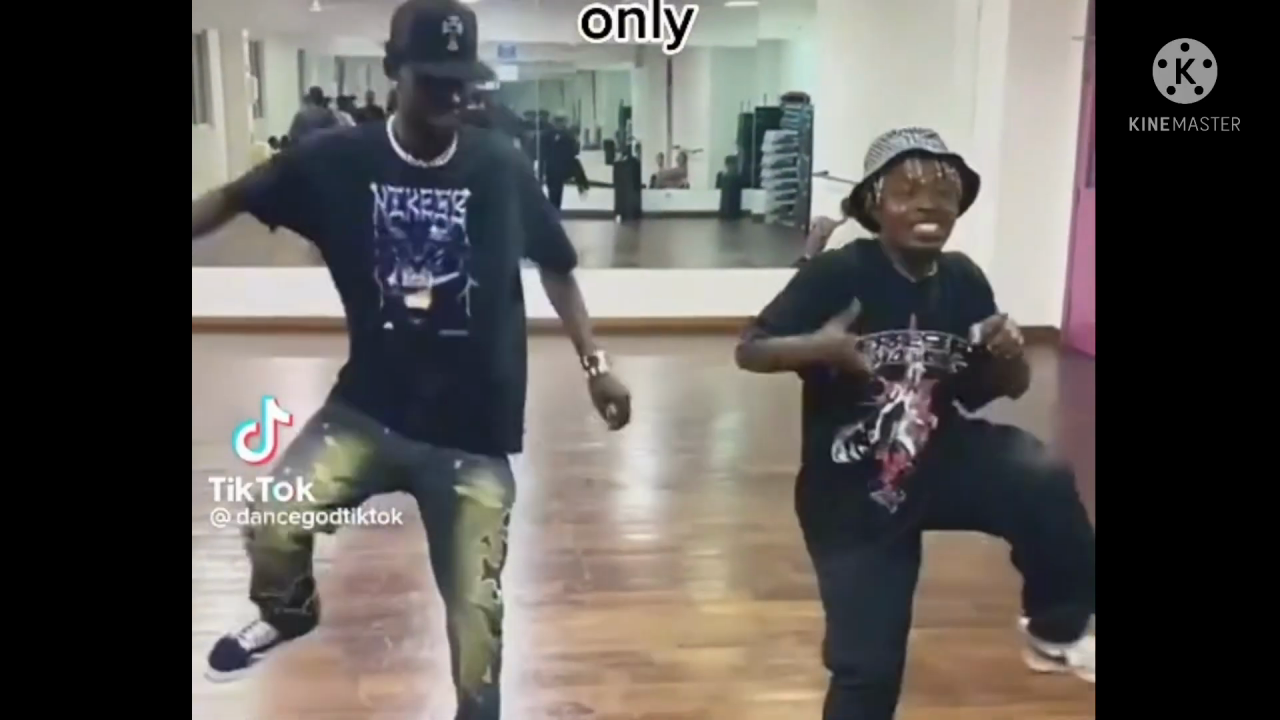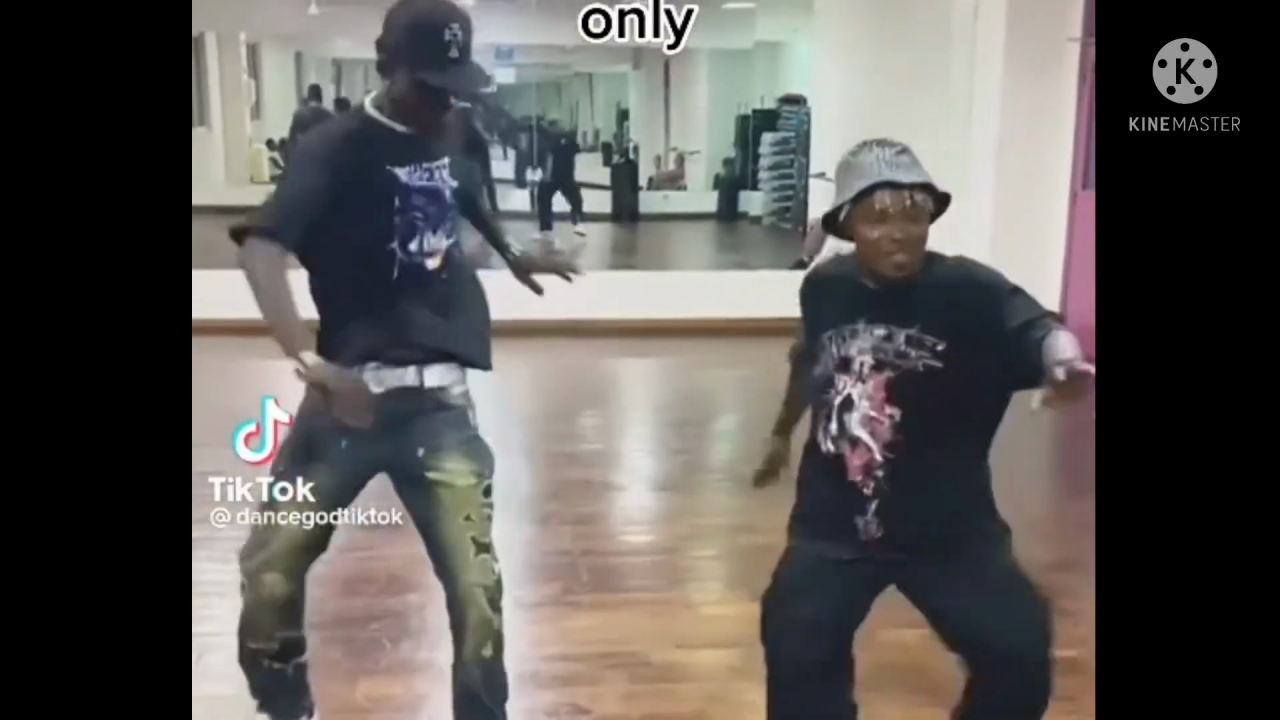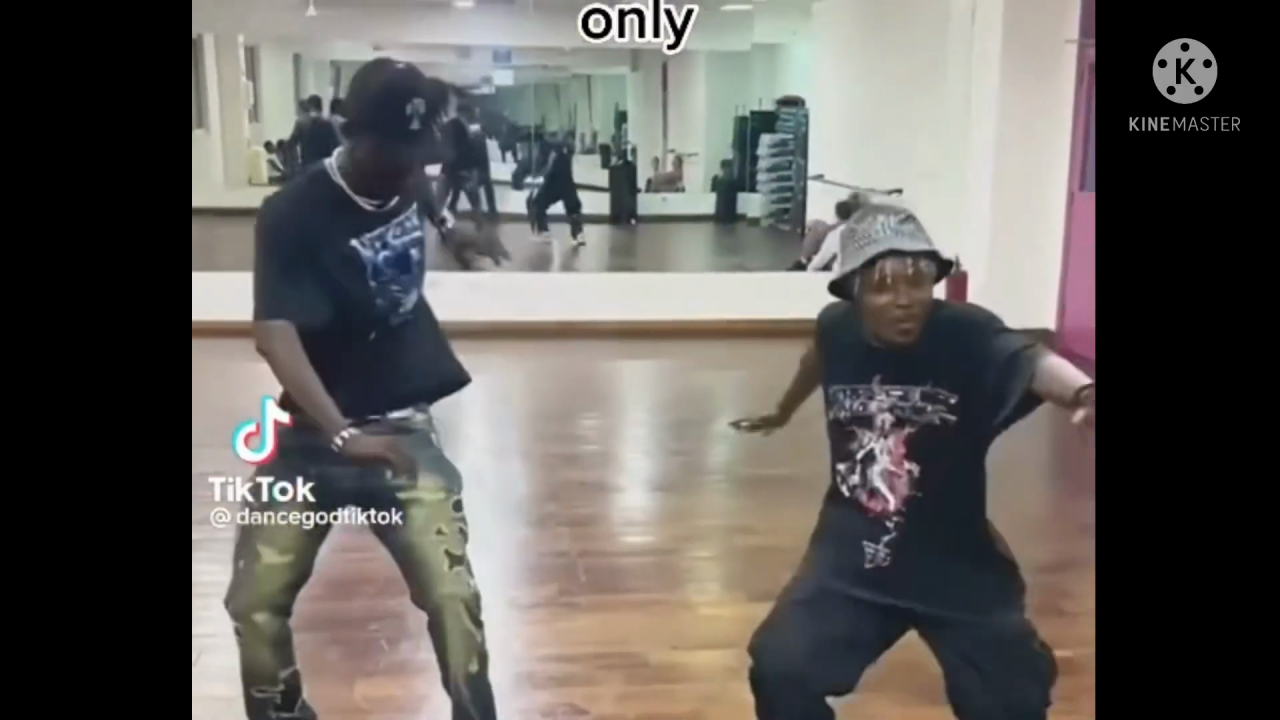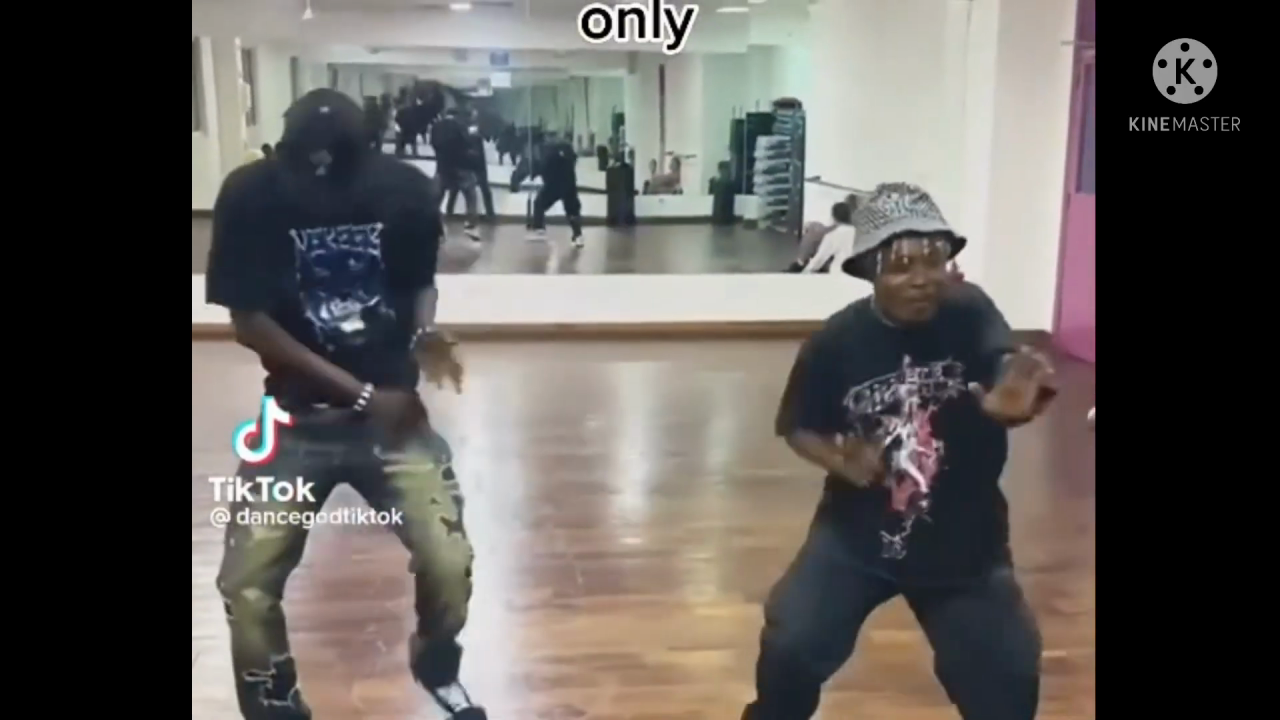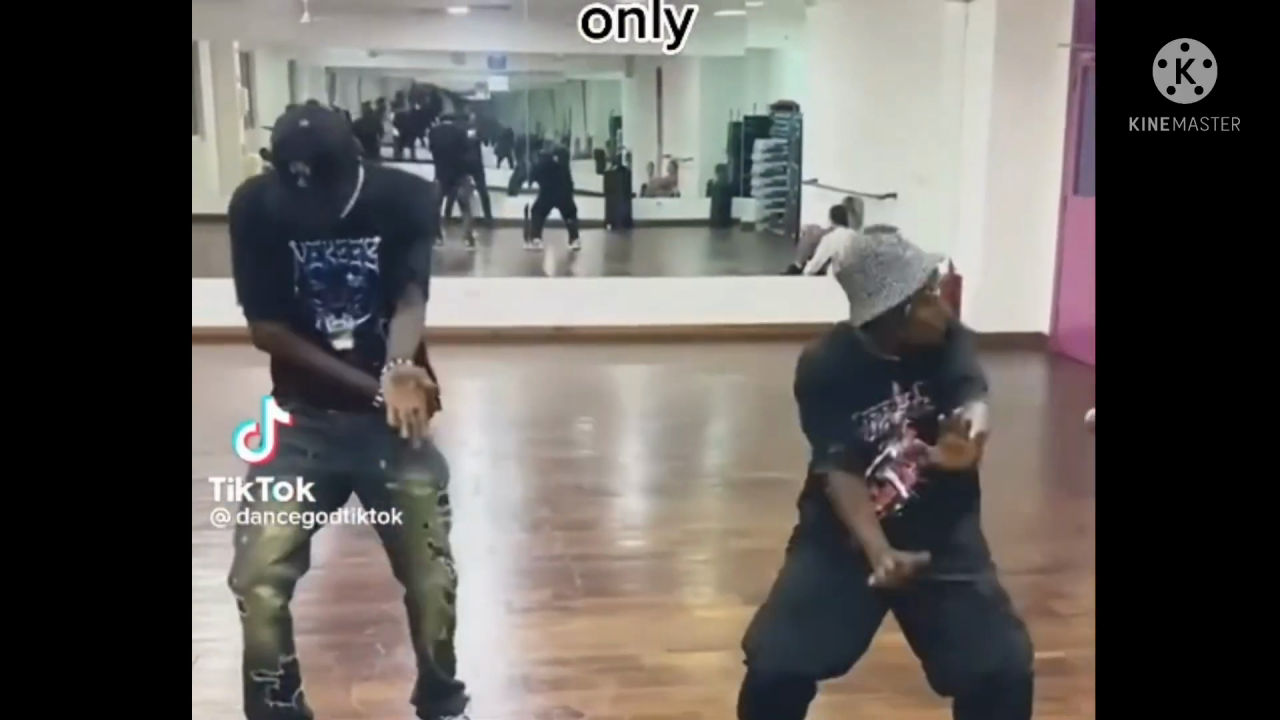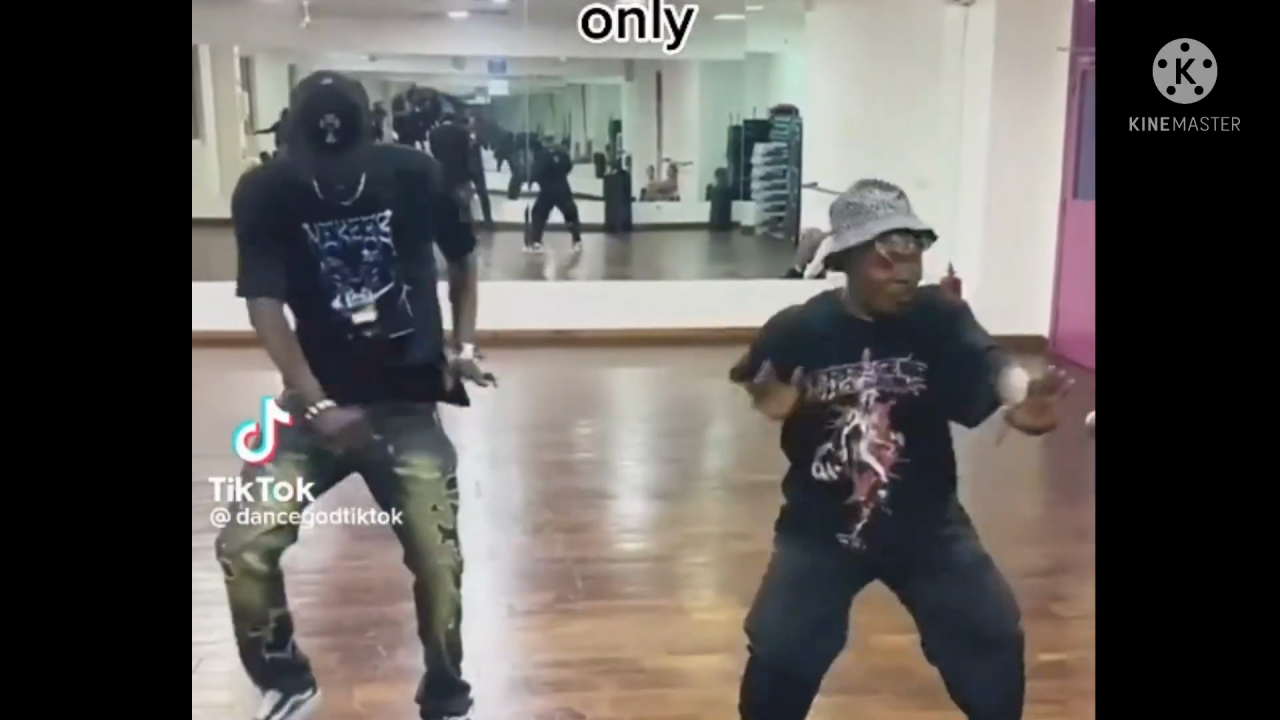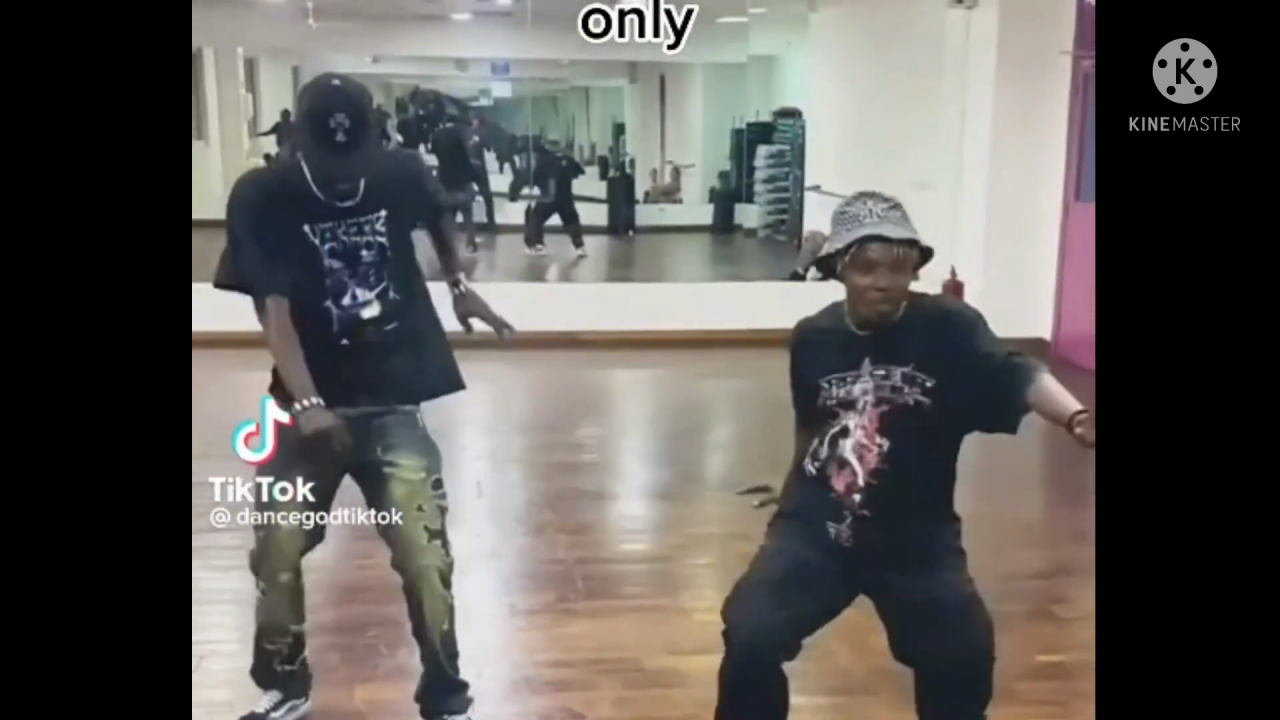
dt=0.2s
person 1, frame 1
left shoulder: (503, 164)
right shoulder: (336, 158)
left elbow: (556, 267)
right elbow: (235, 197)
left wrist: (594, 364)
left hip: (474, 428)
right hip: (370, 403)
left knee: (477, 611)
right knee: (275, 526)
right ankle: (286, 614)
person 1, frame 2
left shoulder: (443, 134)
right shoulder: (334, 151)
right elbow: (261, 248)
left wrist: (512, 257)
right wrist: (309, 361)
left hip: (437, 400)
right hip: (345, 399)
left knee: (475, 582)
right knee: (269, 571)
person 1, frame 3
left shoulder: (405, 175)
right shoulder: (295, 213)
right elbow: (275, 336)
right wrist: (342, 437)
left hip: (404, 425)
right hip: (309, 436)
left knee: (452, 597)
right knee: (257, 605)
person 1, frame 4
left shoulder: (405, 190)
right shoulder: (247, 197)
right elbow: (248, 321)
left wrist: (428, 332)
right wrist: (355, 391)
left hip: (390, 411)
right hip: (297, 415)
left knee: (446, 564)
right knee: (247, 582)
left ankle: (438, 668)
person 1, frame 5
left shoulder: (403, 199)
right shoulder: (254, 208)
left elbow: (412, 299)
right elbow: (267, 326)
left wrist: (400, 370)
right wrist: (370, 384)
left hip: (390, 420)
right hip: (306, 415)
left knee: (430, 581)
right knee: (259, 579)
person 1, frame 6
left shoulder: (412, 174)
right shoulder: (264, 195)
left elbow: (460, 252)
right elbow: (267, 311)
left wrist: (461, 343)
right wrist: (316, 408)
left hip: (406, 404)
right hip: (315, 404)
left knee: (436, 563)
right knee: (244, 547)
person 1, frame 7
left shoulder: (404, 174)
right shoulder: (261, 199)
left elbow: (436, 220)
right elbow: (275, 309)
left wrist: (462, 290)
right wrist: (305, 405)
left hip: (393, 402)
right hip: (310, 407)
left knee: (426, 564)
right knee: (278, 562)
person 2, frame 1
left shoulder: (963, 282)
right shoulder: (832, 275)
left elbow: (997, 388)
right elbow: (750, 348)
left wrist: (1007, 351)
right wrist: (816, 348)
left hip: (940, 465)
right hip: (846, 494)
left knee: (1041, 486)
right knee: (867, 665)
left ankle: (1056, 630)
person 2, frame 2
left shoulder: (968, 289)
right shoulder: (824, 285)
left elbow: (1040, 331)
left wrist: (1069, 364)
left hip: (944, 513)
right hip: (835, 516)
left knee: (1018, 656)
right knee: (797, 650)
person 2, frame 3
left shoulder: (969, 333)
right shoulder: (837, 327)
left elbow: (1030, 362)
left wrist: (1080, 390)
right wrist: (784, 406)
left hip: (957, 555)
right hip: (854, 550)
right knee: (782, 671)
person 2, frame 4
left shoulder: (969, 311)
right shoulder: (837, 340)
left elbow: (1012, 366)
right elbow: (796, 424)
left wrist: (1022, 397)
right wrist: (837, 460)
left hip: (963, 538)
right hip: (859, 531)
left knee: (1010, 672)
right knee: (790, 651)
person 2, frame 5
left shoulder: (944, 339)
right shoulder: (824, 365)
left elbow: (971, 398)
right elbow: (839, 472)
left wrist: (969, 436)
right wrist: (877, 553)
left hip: (942, 541)
right hip: (839, 544)
left knee: (1005, 670)
right knee: (775, 667)
person 2, frame 6
left shoulder: (940, 317)
right shoulder: (799, 327)
left elbow: (990, 365)
right elbow: (755, 380)
left wrist: (1026, 403)
right wrist: (772, 400)
left hip: (924, 522)
right hip: (820, 526)
left knee: (993, 636)
right knee: (780, 651)
person 2, frame 7
left shoulder: (951, 328)
right shoulder: (814, 338)
left elbow: (1018, 376)
left wrist: (1074, 417)
right wrist: (794, 483)
left hip: (917, 530)
right hip: (816, 524)
left knee: (962, 656)
right knee: (752, 637)
